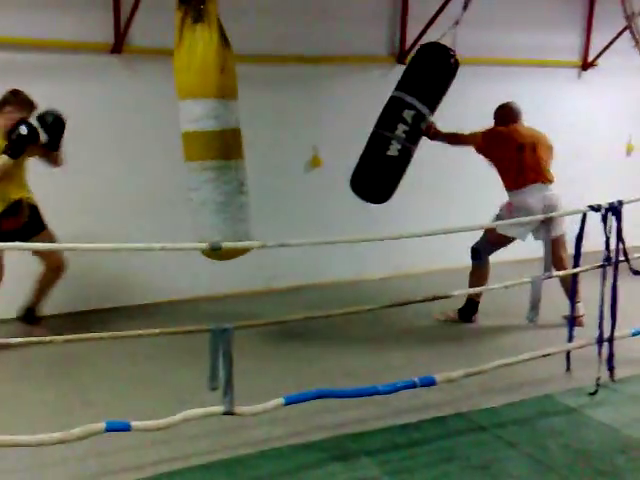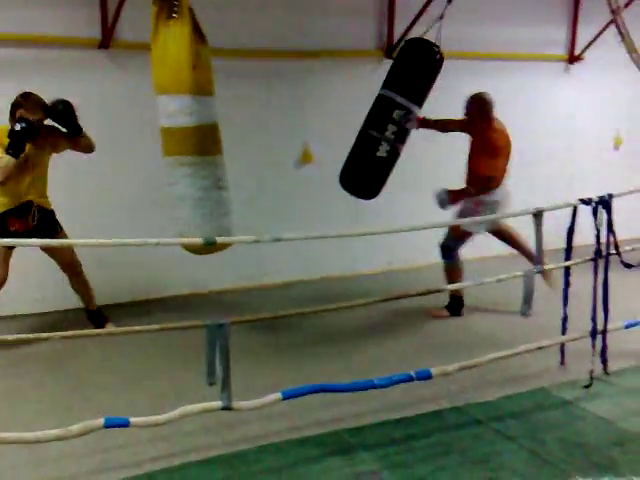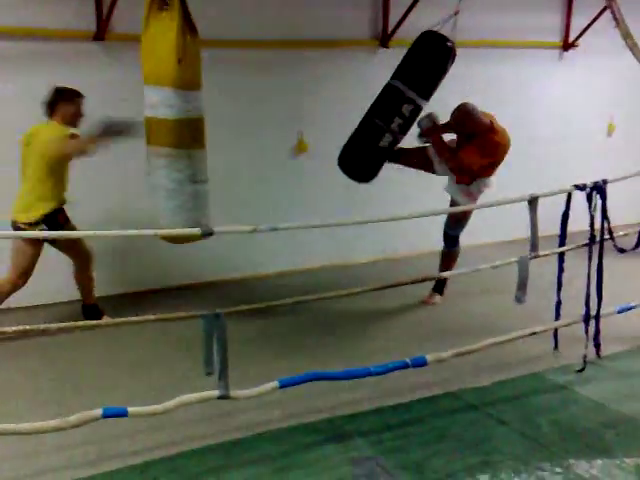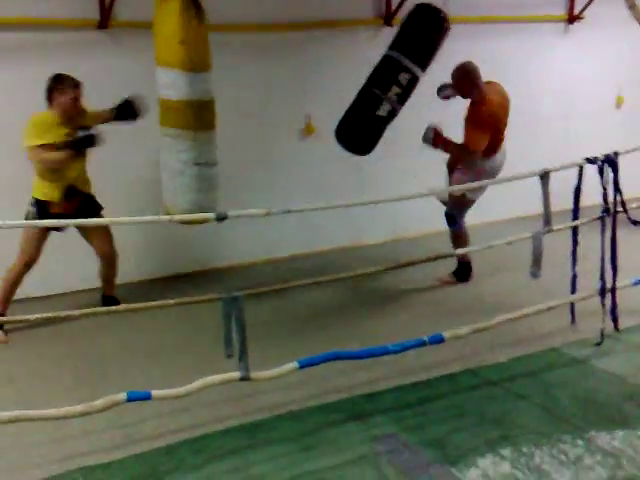
dt=0.2s
person 1, frame 1
left shoulder: (26, 134)
left elbow: (55, 161)
left wrist: (54, 138)
left hip: (23, 209)
left knee: (57, 264)
left ankle: (30, 312)
person 1, frame 2
left shoulder: (47, 134)
left elbow: (88, 147)
left wrist: (73, 126)
left hip: (39, 212)
left knee: (73, 267)
left ankle: (95, 315)
person 1, frame 3
left shoulder: (34, 134)
right shoulder: (57, 134)
right elbow: (79, 148)
right wrist: (103, 134)
left hip: (49, 212)
right hip: (35, 215)
left knee: (84, 257)
left ankle: (91, 309)
person 1, frame 4
left shoulder: (79, 114)
right shoulder: (39, 123)
left elbow: (102, 116)
right elbow: (42, 164)
left wrist: (119, 111)
right wrist: (72, 149)
left hip: (78, 196)
right hip: (47, 200)
left knee: (109, 254)
right knee: (24, 262)
left ankle: (109, 300)
person 2, frame 1
left shoulder: (499, 136)
right shoulder: (539, 137)
left elbow: (460, 139)
left wrist: (435, 133)
left hip: (523, 202)
right hip: (549, 198)
left knee: (480, 252)
right knee: (559, 258)
left ankle: (468, 310)
right ankle: (577, 312)
person 2, frame 2
left shoulder: (492, 141)
right shoulder: (488, 125)
left elbow: (487, 182)
right elbow: (451, 125)
left wrist: (458, 195)
right wrist: (423, 122)
left hip: (483, 199)
right hip: (497, 195)
left knee: (449, 246)
right knee: (501, 231)
left ankle: (455, 304)
right ankle: (538, 262)
person 2, frame 3
left shoulder: (496, 142)
right shoulder: (474, 118)
left elbow: (454, 162)
right elbow: (445, 128)
left wrist: (434, 135)
right wrist: (433, 131)
left hip: (470, 182)
left knee: (451, 234)
right knee: (410, 157)
left ankle: (439, 287)
person 2, frame 4
left shoulder: (482, 111)
right shoulder: (494, 88)
left elbow: (471, 154)
left wrist: (442, 142)
right wrist: (455, 92)
left hip: (482, 165)
right hip: (491, 151)
left knee: (453, 215)
right knee: (452, 163)
left ankle: (463, 269)
right ankle: (452, 198)
